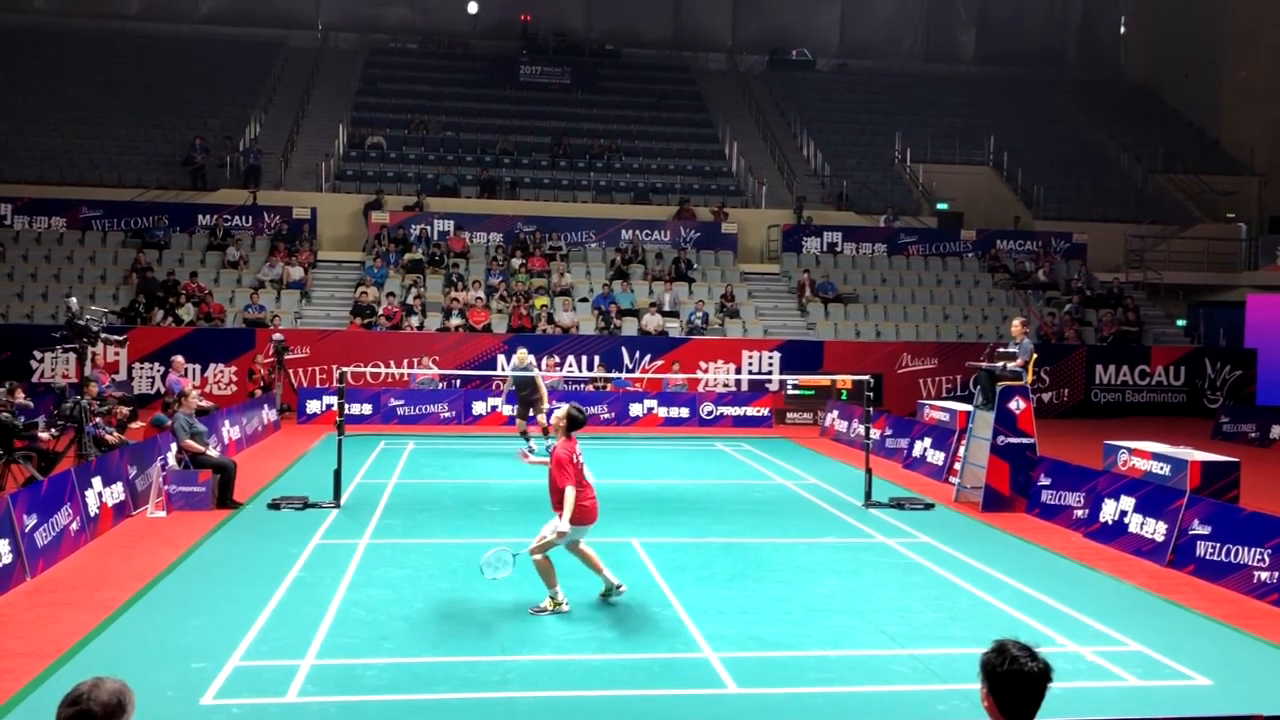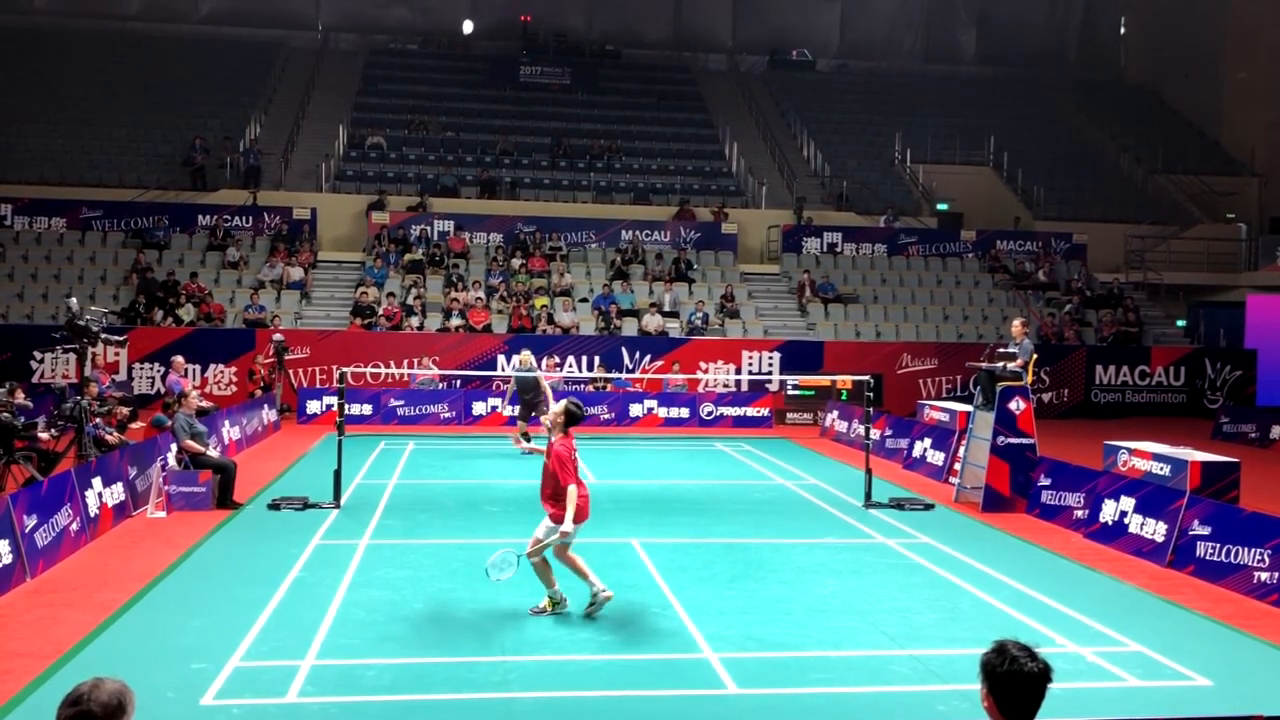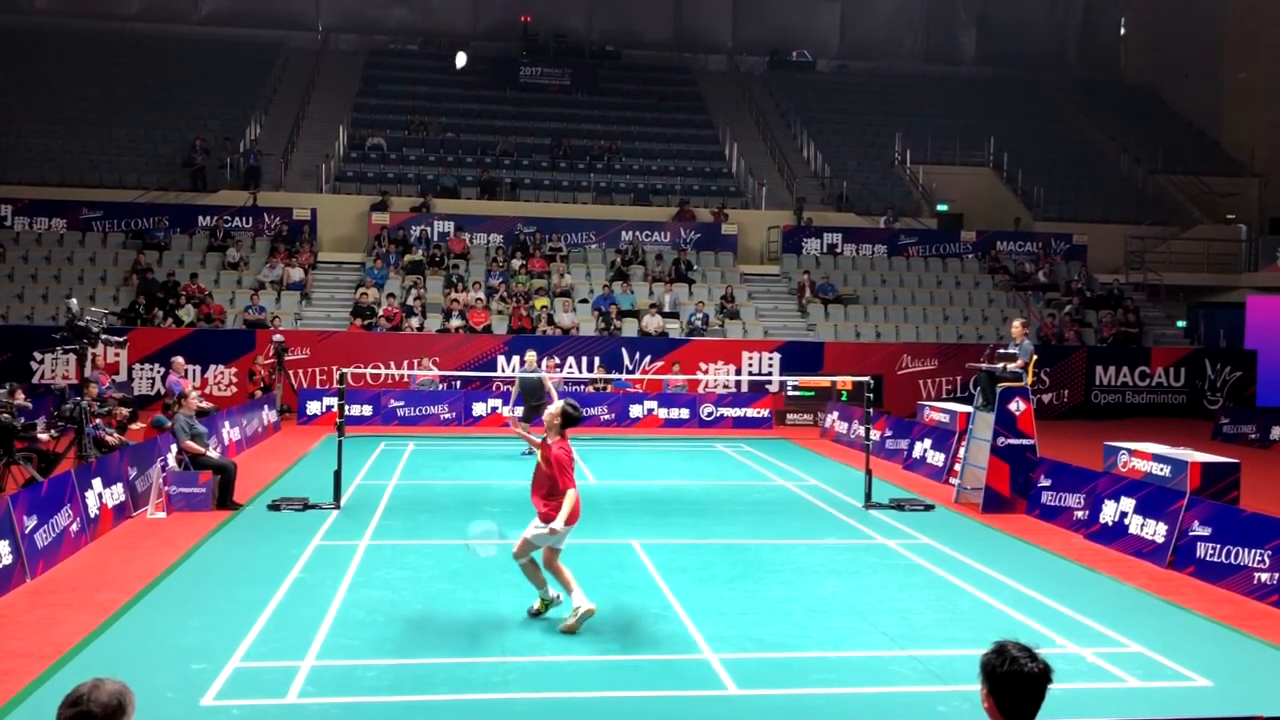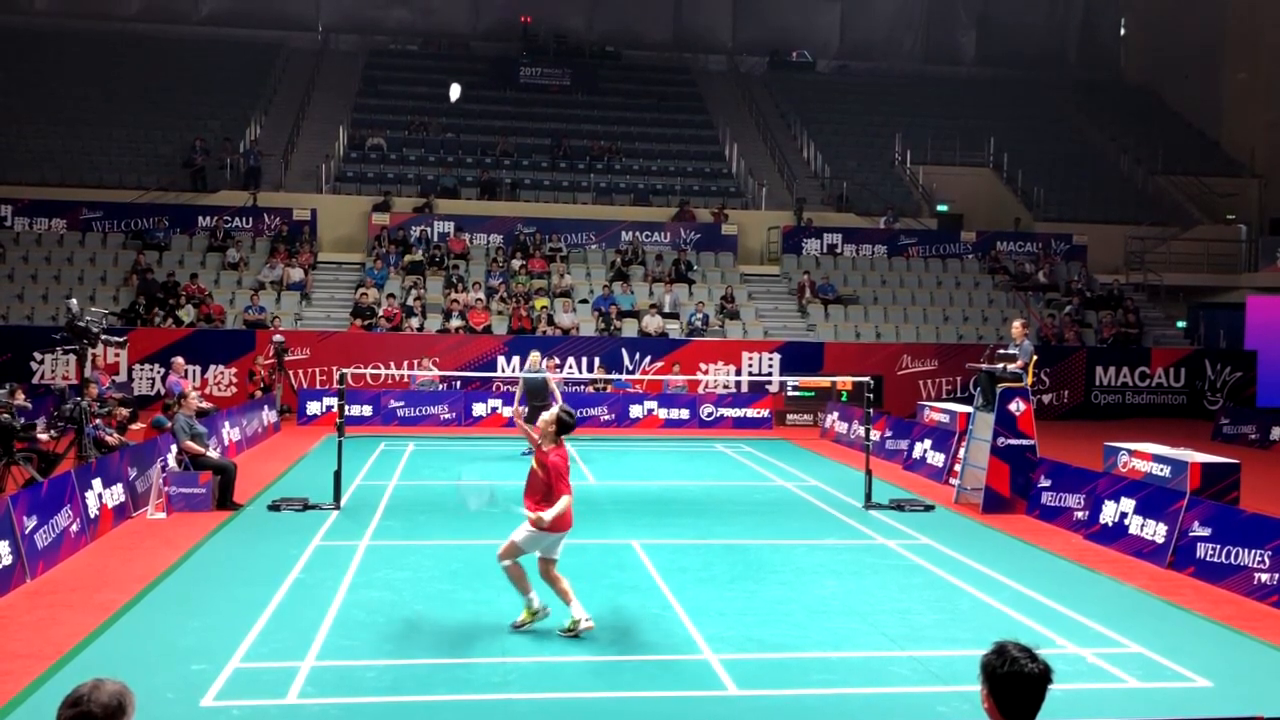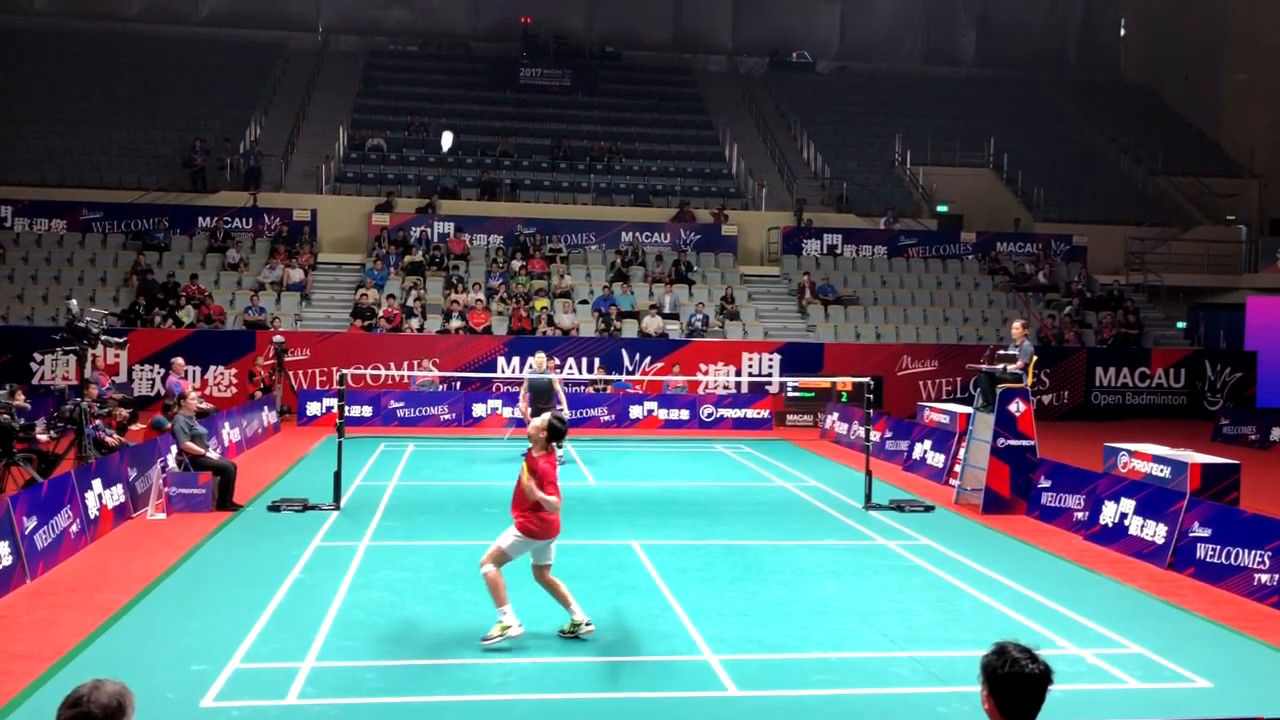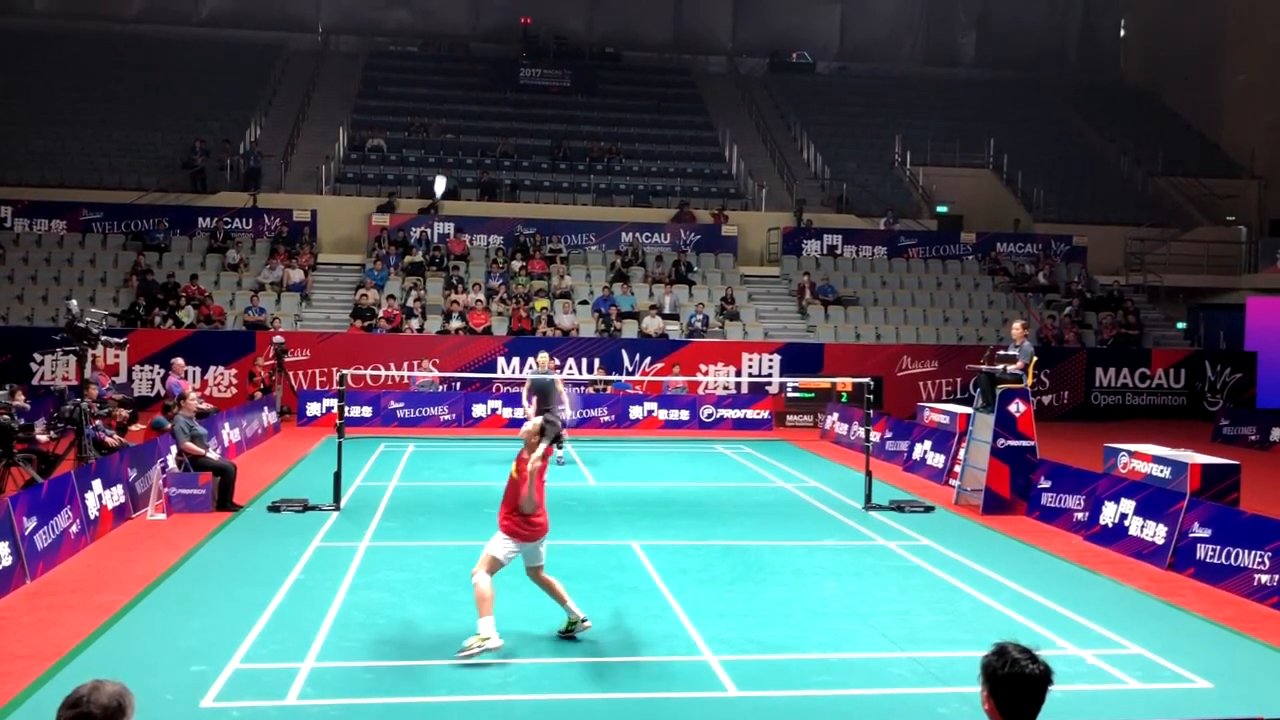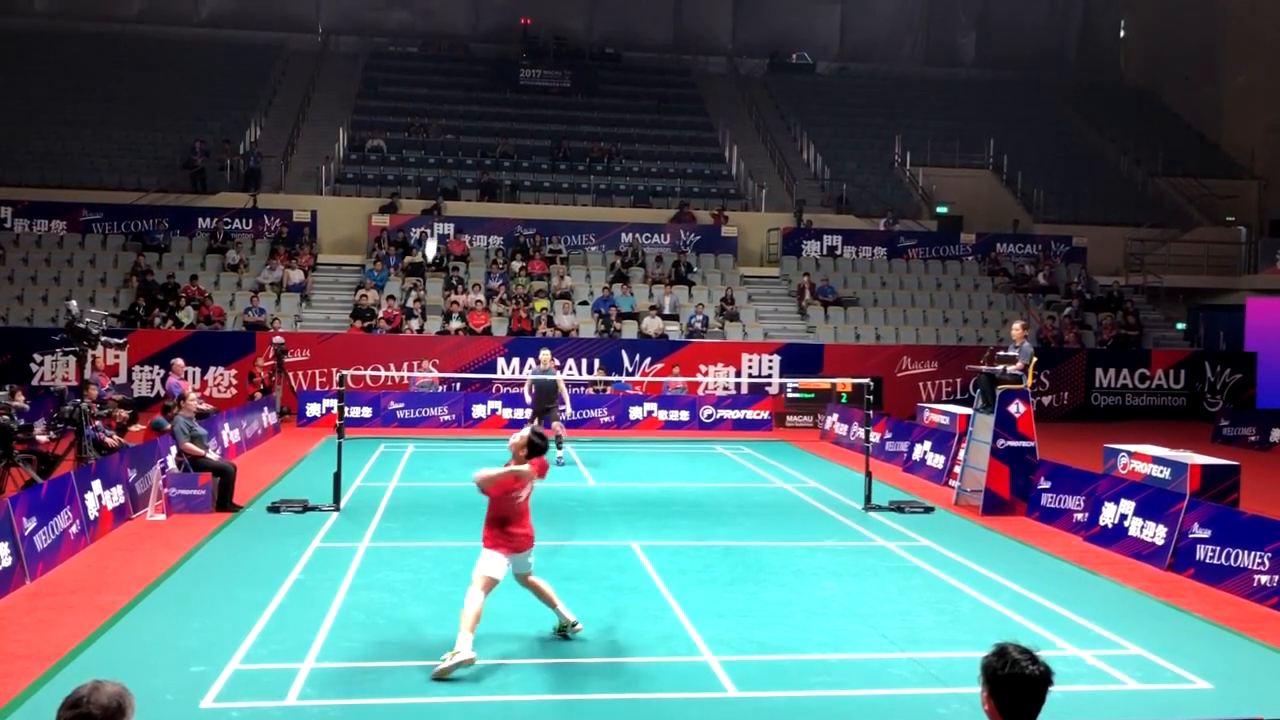
dt=0.3s
person 1, frame 1
left shoulder: (561, 452)
right shoulder: (570, 442)
left elbow: (569, 488)
left wrist: (565, 521)
right wrist: (536, 461)
left hip: (576, 512)
right hip: (587, 507)
left knee: (537, 550)
right knee: (573, 545)
left ankle: (557, 600)
right ankle: (611, 582)
person 1, frame 2
left shoulder: (560, 449)
right shoulder: (563, 437)
left elbow: (571, 487)
left wrist: (568, 521)
right wrist: (529, 446)
left hip: (564, 511)
right hip: (577, 507)
left knee: (534, 551)
right knee: (561, 552)
left ankle: (555, 599)
right ankle: (598, 589)
person 1, frame 3
left shoulder: (558, 453)
right shoulder: (552, 439)
left elbow: (571, 490)
right elbow: (542, 447)
left wrist: (560, 520)
right wrist: (523, 434)
left hip: (553, 514)
right hip: (555, 513)
left knee: (520, 553)
right knee: (551, 562)
left ankle: (547, 597)
right ankle: (581, 603)
person 1, frame 4
left shoulder: (554, 460)
right shoulder: (548, 444)
left elbow: (567, 498)
right elbow: (538, 444)
left wrist: (550, 514)
right wrist: (523, 427)
left hip: (545, 521)
right hip: (556, 522)
left knee: (505, 556)
right knee: (548, 572)
left ankle: (533, 607)
right ankle: (580, 617)
person 1, frame 5
left shoulder: (543, 467)
right shoulder: (541, 448)
left elbow: (555, 506)
right elbow: (533, 435)
left wrist: (537, 495)
left hip: (530, 526)
right hip: (546, 526)
left knee: (488, 564)
right knee: (543, 576)
left ankle: (508, 622)
right ankle: (580, 620)
person 1, frame 6
left shoulder: (531, 467)
right shoulder: (540, 449)
left elbow: (528, 507)
left wrist: (532, 474)
left hip: (517, 529)
right hip: (535, 528)
left knee: (481, 573)
right knee: (537, 574)
left ankle: (487, 634)
right ankle: (577, 617)
person 1, frame 7
left shoulder: (509, 480)
right shoulder: (537, 463)
left elbow: (480, 479)
left wrist: (511, 470)
left hip: (501, 543)
right hip: (523, 537)
left knee: (476, 591)
right knee: (527, 578)
left ankle: (463, 648)
right ankle: (567, 619)
